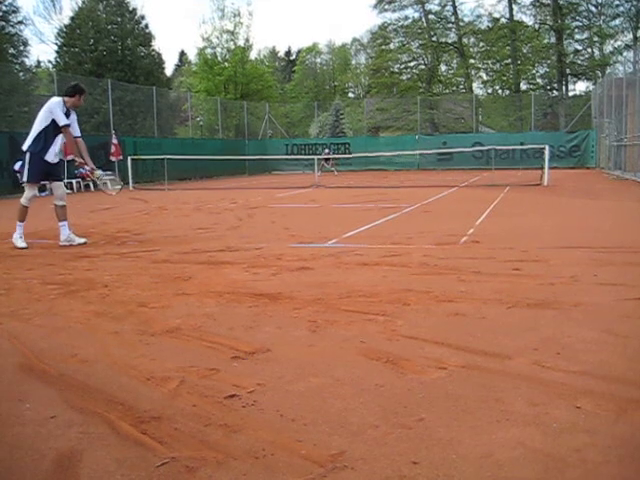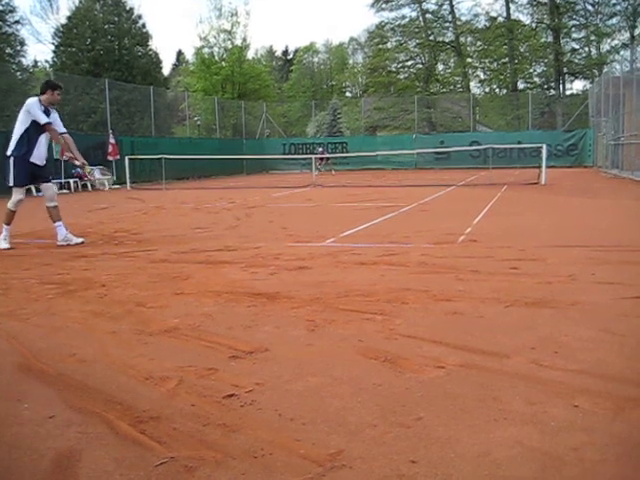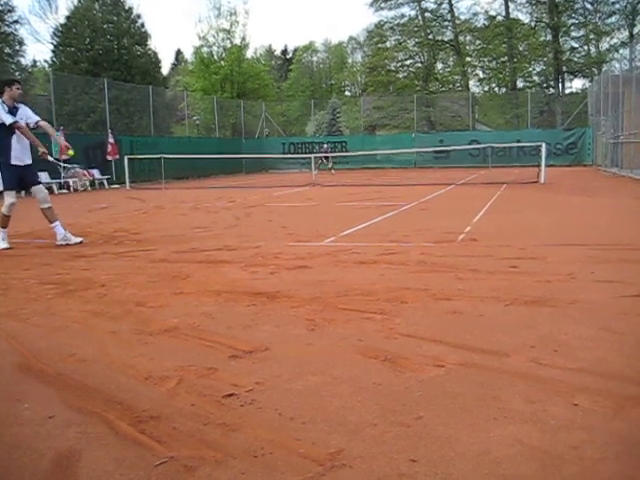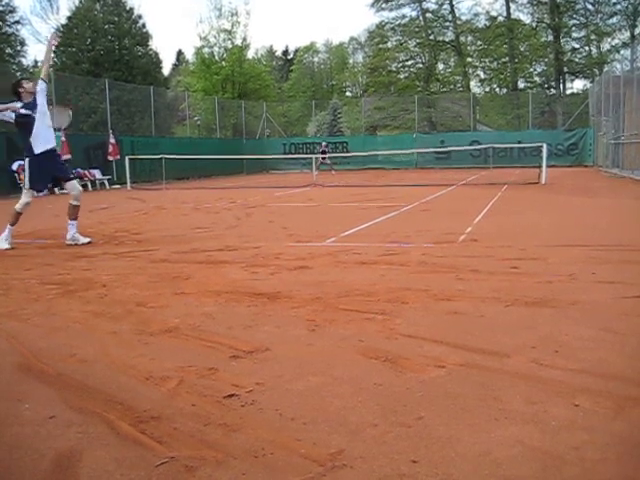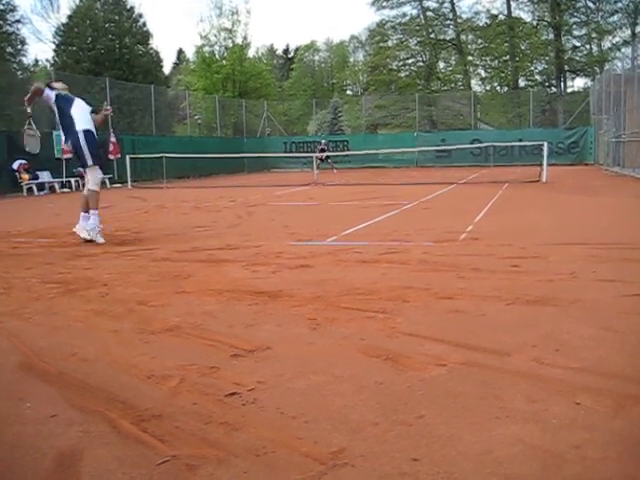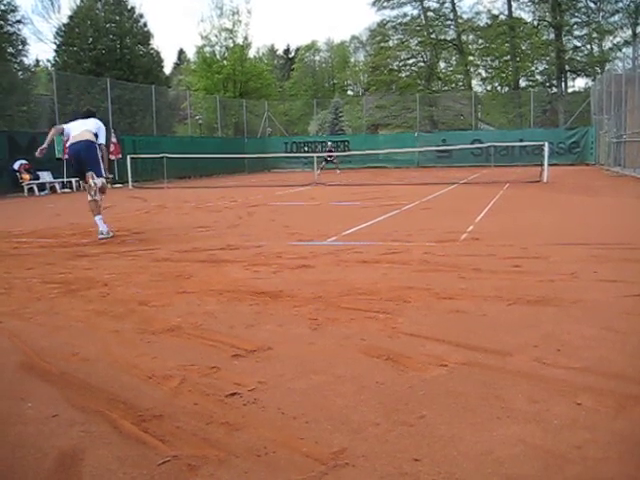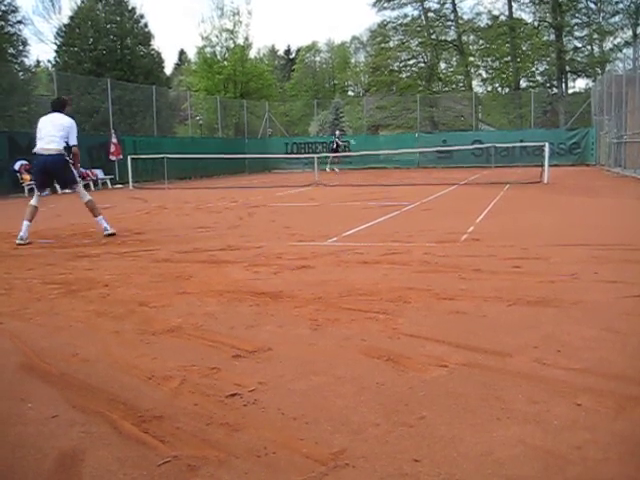
dt=0.5s
person 1, frame 1
left shoulder: (72, 114)
right shoulder: (55, 103)
left elbow: (78, 139)
right elbow: (67, 133)
left wrist: (89, 162)
right wrist: (77, 157)
left hip: (53, 157)
right hip: (36, 153)
left knee: (60, 194)
right knee: (30, 193)
left ankle: (66, 235)
right ankle: (19, 233)
person 1, frame 2
left shoulder: (53, 113)
right shoulder: (32, 103)
left elbow: (65, 135)
right elbow: (50, 130)
left wrist: (79, 157)
right wrist: (67, 151)
left hip: (39, 159)
right hip: (20, 157)
left knee: (51, 194)
right knee: (18, 197)
left ankle: (62, 235)
person 1, frame 3
left shoulder: (22, 109)
left elbow: (42, 123)
right elbow: (19, 127)
left wrist: (59, 140)
right wrist: (40, 146)
left hip: (25, 162)
left knee: (43, 196)
left ankle: (61, 234)
person 1, frame 4
left shoulder: (39, 96)
left elbow: (45, 69)
left wrist: (50, 46)
left hip: (52, 153)
right hip: (35, 157)
left knee: (75, 191)
right knee: (27, 199)
left ankle: (72, 234)
person 1, frame 5
left shoulder: (77, 101)
right shoulder: (57, 97)
left elbow: (94, 121)
right elbow: (38, 88)
left wrist: (103, 114)
right wrist: (29, 100)
right hip: (79, 136)
left knee: (93, 181)
right knee: (94, 178)
left ankle: (84, 225)
right ankle: (91, 227)
person 1, frame 6
left shoulder: (72, 124)
right shoulder: (98, 123)
left elbow: (56, 129)
right elbow: (102, 147)
left wrist: (45, 145)
right wrist: (106, 171)
left hip: (73, 149)
right hip: (88, 146)
left knee: (91, 192)
right knee: (101, 184)
left ankle: (103, 229)
right ankle: (97, 183)
person 1, frame 7
left shoulder: (42, 120)
right shoulder: (69, 122)
right elbow: (74, 150)
right wrist: (76, 165)
left hip: (40, 159)
right hip: (58, 159)
left knee: (37, 195)
right knee: (81, 193)
left ankle: (23, 234)
right ankle: (105, 226)
